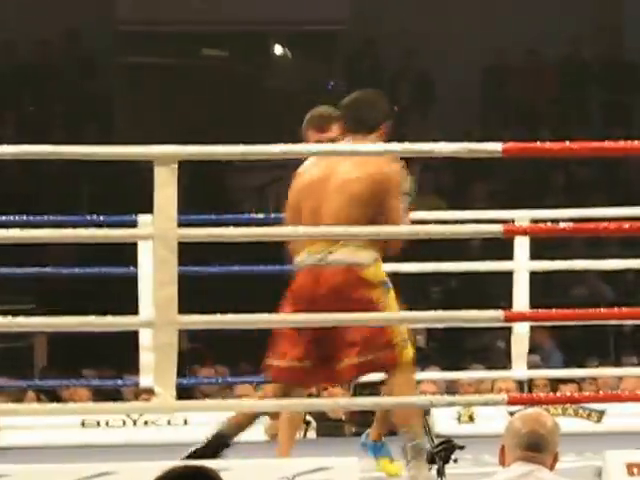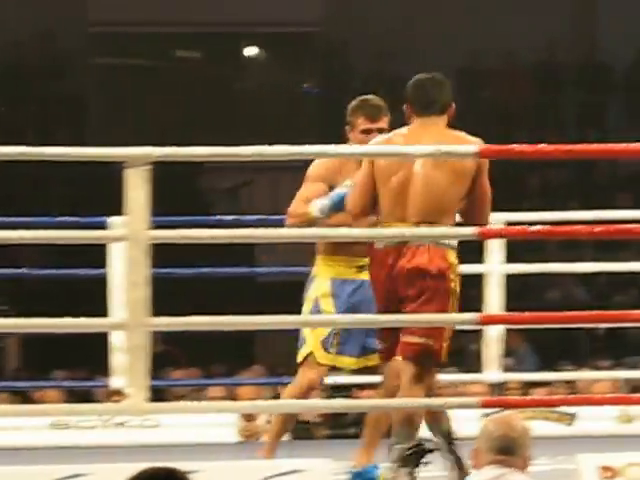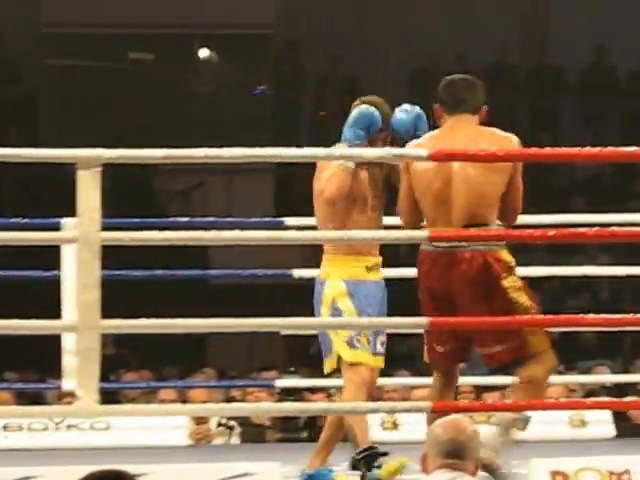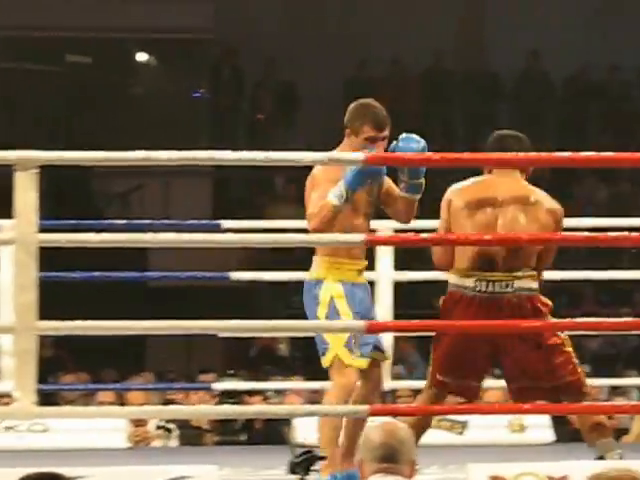
dt=0.3s
person 1, frame 1
left shoulder: (308, 168)
right shoulder: (384, 169)
left elbow: (292, 234)
right elbow: (393, 241)
right wrist: (401, 204)
left hip: (307, 275)
right hip: (352, 274)
left knee: (282, 381)
right knee: (400, 371)
person 1, frame 2
left shoulder: (379, 146)
right shoulder: (471, 149)
left elbow: (355, 209)
right elbow: (478, 218)
left hip: (386, 256)
right hip: (431, 257)
left knee: (411, 364)
right knee: (414, 368)
person 1, frame 3
left shoulder: (415, 150)
right shoulder: (506, 144)
left elbow: (408, 219)
right elbow: (511, 214)
left hip: (434, 262)
right hip: (483, 258)
left knee: (444, 371)
right knee: (539, 359)
person 1, frame 4
left shoulder: (458, 194)
right shoulder: (550, 207)
left elbow: (441, 260)
right elbow: (539, 268)
left hip: (464, 300)
right hip: (520, 302)
left knee: (437, 390)
right knee: (576, 392)
person 2, frame 1
left shoulder: (368, 171)
right shoulder: (304, 182)
left elbow: (396, 224)
right elbow: (296, 247)
left hip: (368, 279)
right hip: (324, 282)
left knee: (398, 365)
right knee: (304, 372)
left ankle: (375, 438)
right ankle: (281, 460)
person 2, frame 2
right shoulder: (327, 167)
right elbow: (294, 220)
right wrist: (334, 200)
left hip: (373, 282)
right hip: (332, 282)
right knee: (311, 376)
right ankle: (266, 454)
person 2, frame 3
left shoulder: (379, 161)
right shoulder: (333, 162)
right elbow: (331, 198)
right wrist: (351, 148)
left hip: (372, 280)
right hip: (341, 281)
left knee: (365, 380)
right knee: (359, 370)
person 2, frame 4
left shoulder: (372, 171)
right shoulder: (327, 171)
left elbow: (404, 214)
right elbow: (316, 224)
left wrist: (413, 174)
right wrist: (348, 185)
left hip: (357, 284)
right hip: (330, 284)
left knee: (372, 382)
right knee: (346, 380)
